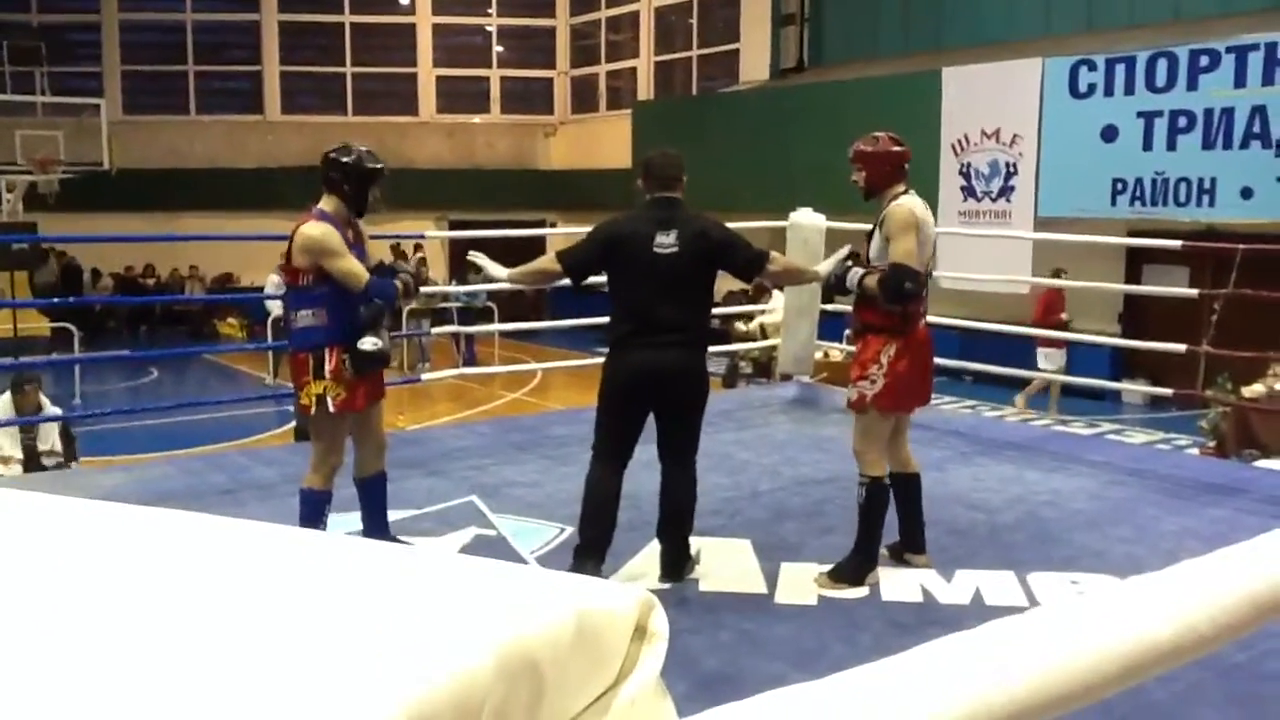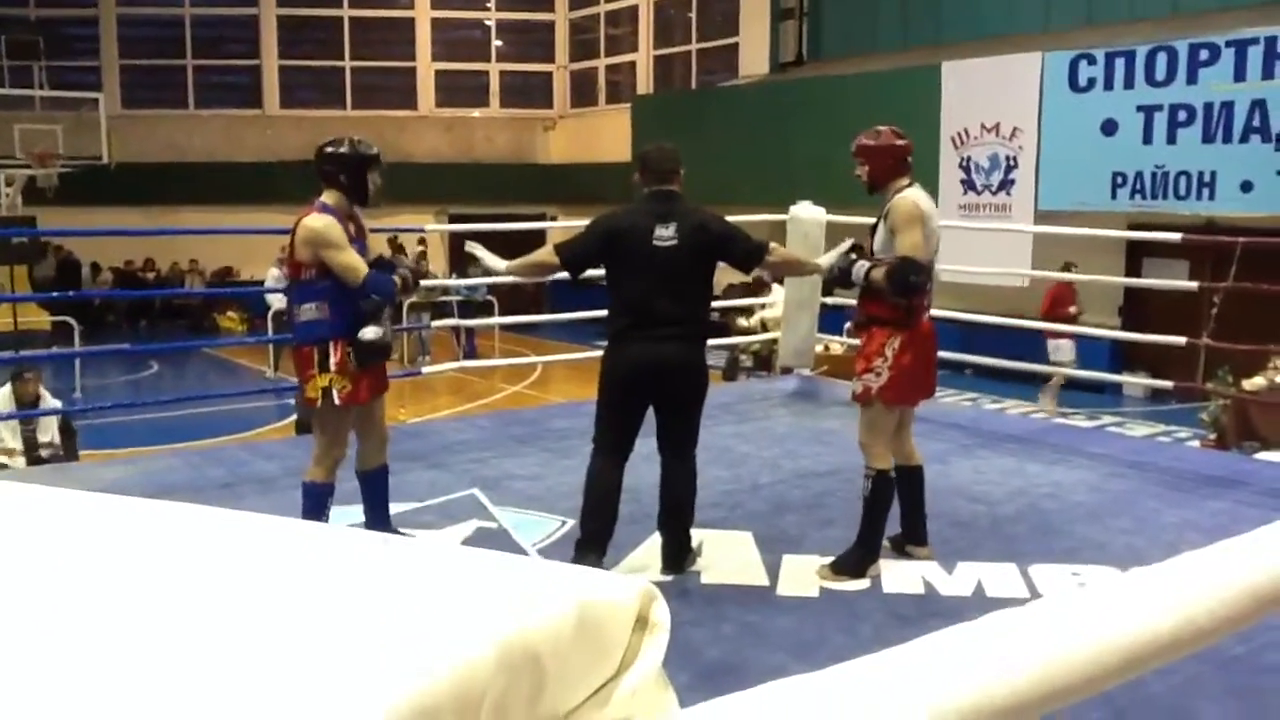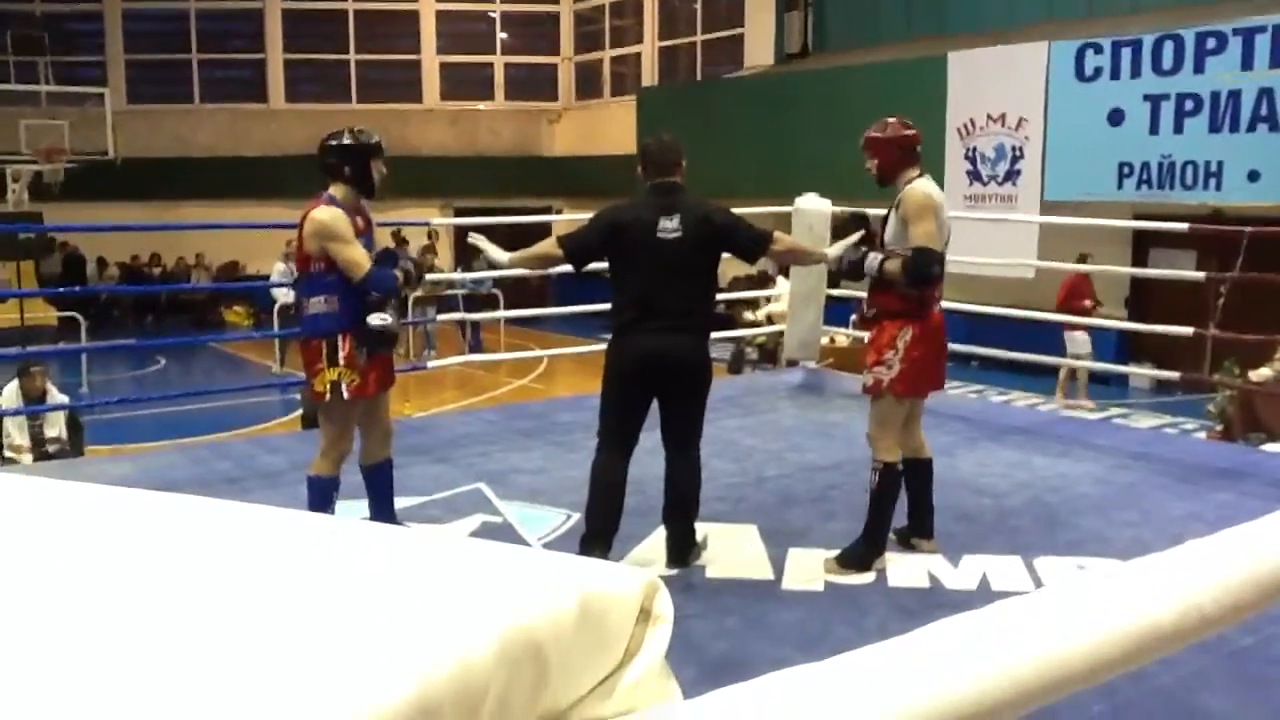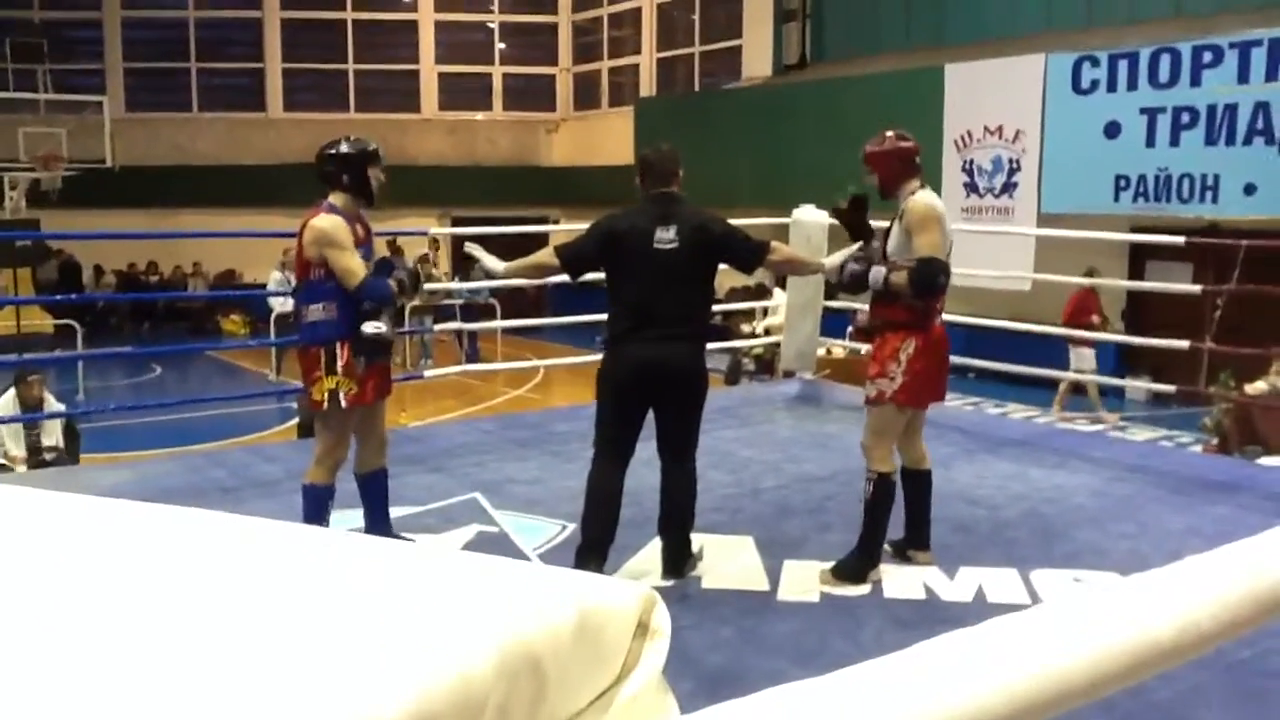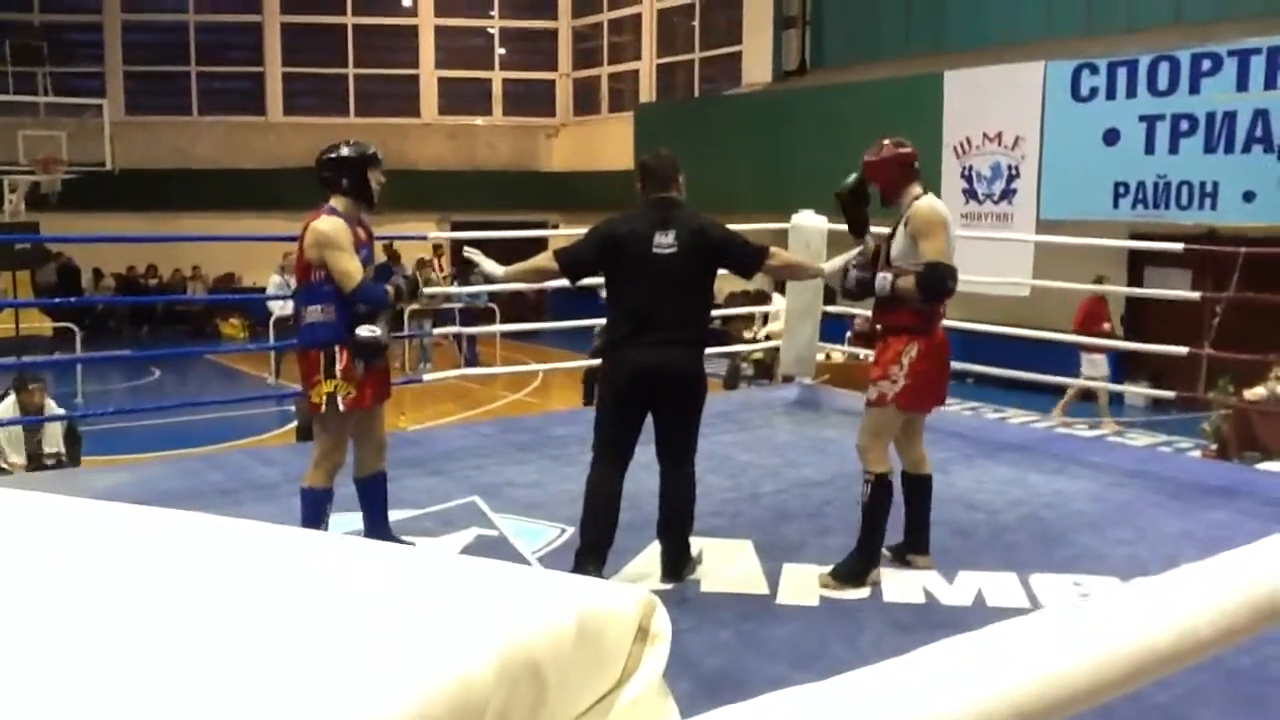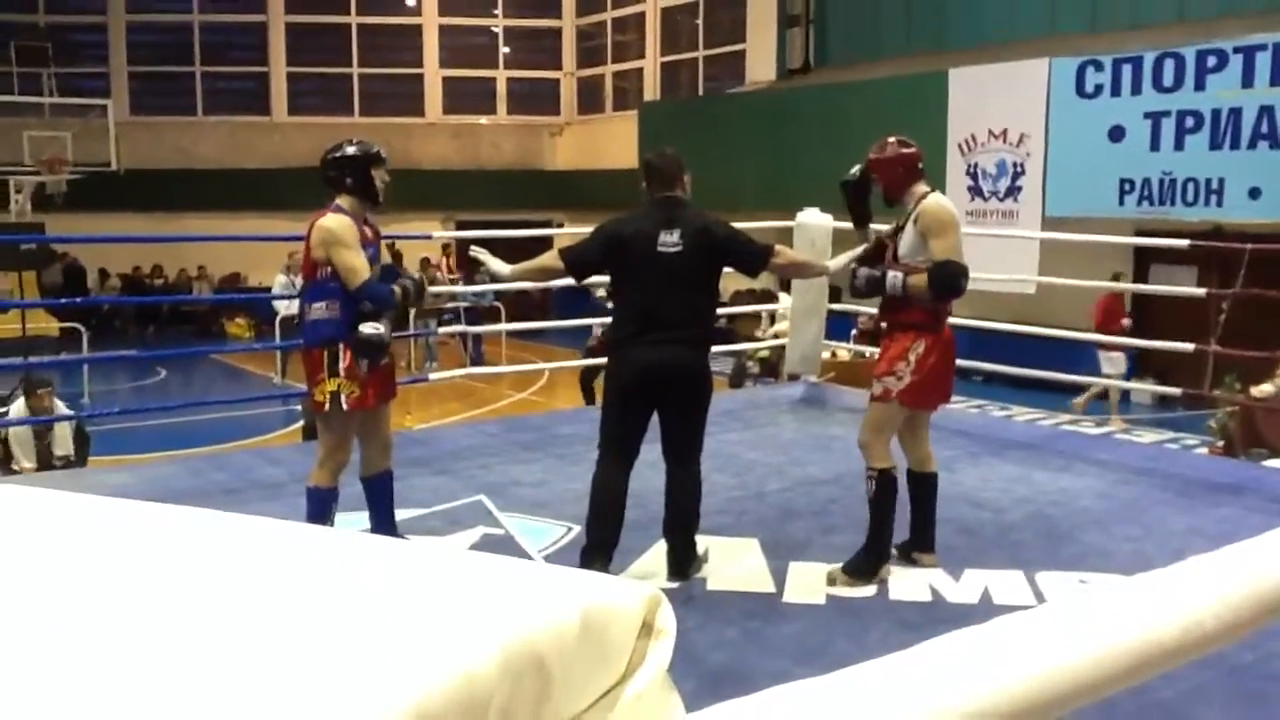
dt=0.1s
person 1, frame 1
left shoulder: (900, 211)
right shoulder: (908, 209)
left elbow: (901, 285)
left wrist: (852, 278)
right wrist: (856, 267)
left hip: (890, 344)
right hip: (902, 341)
left knee: (868, 450)
right knee: (894, 445)
left ankle: (862, 562)
right ankle: (912, 545)
person 1, frame 2
left shoulder: (905, 205)
right shoulder: (914, 201)
left elbow: (908, 278)
left wrist: (857, 271)
right wrist: (859, 258)
left hip: (894, 337)
right hip: (905, 334)
left knee: (874, 444)
right knee: (898, 437)
left ankle: (865, 554)
right ankle: (914, 537)
person 1, frame 3
left shoulder: (917, 195)
right shoulder: (913, 196)
left elbow: (925, 268)
left wrist: (869, 262)
right wrist: (865, 243)
left hip: (906, 330)
right hip: (910, 326)
left knee: (881, 435)
right knee: (907, 430)
left ankle: (870, 547)
right ankle: (920, 530)
person 1, frame 4
left shoulder: (920, 206)
right shoulder: (912, 208)
left elbow: (931, 279)
left wrist: (871, 275)
right wrist: (861, 236)
left hip: (908, 341)
right hip: (909, 338)
left knee: (877, 445)
right knee: (909, 441)
left ankle: (865, 558)
right ankle: (916, 541)
person 1, frame 5
left shoulder: (927, 212)
right shoulder: (907, 216)
left elbow: (940, 283)
right elbow: (874, 269)
left wrist: (877, 284)
right wrist: (857, 223)
left hip: (912, 345)
right hip: (903, 341)
left knee: (871, 444)
right knee: (908, 444)
left ankle: (864, 561)
right ankle: (915, 545)
person 1, frame 6
left shoulder: (935, 210)
right shoulder: (910, 215)
left elbow: (951, 281)
right elbow: (873, 263)
left wrist: (887, 282)
right wrist: (860, 214)
left hip: (919, 342)
right hip: (908, 338)
left knee: (873, 439)
right knee: (914, 441)
left ankle: (874, 556)
right ankle: (921, 543)
person 2, frame 1
left shoulder: (618, 229)
right shoulder: (706, 231)
left elbow: (557, 265)
right elbow: (770, 268)
left wrist: (506, 274)
right wrist: (820, 272)
left hip: (628, 363)
right hip: (685, 365)
left knee: (607, 461)
right knee: (678, 463)
left ankle: (587, 561)
right ankle: (675, 561)
person 2, frame 2
left shoulder: (617, 223)
right shoulder: (705, 224)
left elbow: (554, 259)
right elbow: (769, 258)
left wrist: (504, 267)
right wrist: (817, 266)
left hip: (627, 356)
right hip: (684, 358)
left knee: (608, 455)
right knee: (678, 456)
left ankle: (588, 554)
right ankle: (676, 553)
person 2, frame 3
left shoulder: (621, 216)
right shoulder: (709, 216)
left elbow: (559, 250)
right elbow: (775, 246)
left wrist: (507, 259)
right wrist: (827, 255)
left hip: (632, 349)
right hip: (688, 350)
left knee: (613, 448)
right knee: (683, 449)
left ankle: (595, 547)
right ankle: (681, 546)
person 2, frame 4
left shoulder: (617, 225)
right shoulder: (706, 226)
left elbow: (555, 259)
right elbow: (772, 256)
left wrist: (503, 268)
right wrist: (823, 265)
left hip: (627, 359)
right hip: (685, 360)
left knee: (609, 458)
right knee: (679, 459)
left ankle: (590, 559)
right ankle: (677, 557)
person 2, frame 5
left shoulder: (616, 230)
right shoulder: (704, 230)
left elbow: (553, 264)
right elbow: (769, 260)
left wrist: (501, 272)
right wrist: (821, 269)
left hip: (625, 362)
right hip: (682, 364)
left knee: (608, 462)
right knee: (677, 463)
left ankle: (589, 562)
right ankle: (676, 560)
person 2, frame 6
left shoulder: (623, 229)
right shoulder: (710, 230)
left elbow: (561, 261)
right elbow: (777, 259)
left wrist: (509, 271)
right wrist: (828, 267)
left hip: (632, 361)
right hip: (688, 363)
left knee: (613, 460)
right knee: (683, 462)
left ankle: (596, 560)
right ankle: (682, 559)
person 3, frame 1
left shoulder: (352, 228)
right shoulder: (315, 234)
left elbow: (371, 291)
right elbow: (371, 290)
left wrist: (376, 333)
right wrist: (405, 283)
left hip: (356, 353)
right hip: (323, 359)
left knee: (372, 445)
right knee: (327, 458)
left ankle: (377, 535)
person 3, frame 2
left shoulder: (353, 221)
right shoulder: (317, 226)
left elbow: (373, 282)
right elbow: (368, 285)
left wrist: (376, 324)
right wrist: (404, 279)
left hip: (358, 346)
right hip: (326, 352)
left knee: (375, 438)
right knee: (330, 451)
left ankle: (379, 528)
person 3, frame 3
left shoulder: (359, 214)
right shoulder: (326, 218)
left elbow: (378, 274)
right elbow: (370, 281)
left wrist: (385, 312)
right wrist: (407, 273)
left hip: (365, 339)
right hip: (334, 345)
left knee: (378, 433)
right knee: (336, 444)
left ankle: (384, 522)
person 3, frame 4
left shoulder: (359, 223)
right shoulder: (326, 225)
left elbow: (374, 284)
right elbow: (364, 290)
left wrist: (380, 321)
right wrist: (402, 283)
left hip: (363, 348)
right hip: (332, 353)
left knee: (374, 442)
right knee: (331, 452)
left ankle: (379, 532)
person 3, frame 5
left shoulder: (360, 227)
right shoulder: (327, 227)
left elbow: (373, 291)
right elbow: (361, 294)
left wrist: (379, 319)
right wrist: (397, 288)
left hip: (363, 352)
right hip: (331, 356)
left knee: (372, 445)
right knee: (329, 455)
left ankle: (378, 535)
person 3, frame 6
left shoulder: (367, 226)
right shoulder: (334, 226)
left elbow: (382, 285)
right elbow: (367, 292)
left wrist: (384, 315)
right wrist: (408, 290)
left hip: (368, 350)
right hip: (336, 354)
left knee: (378, 444)
right knee: (334, 454)
left ankle: (385, 534)
